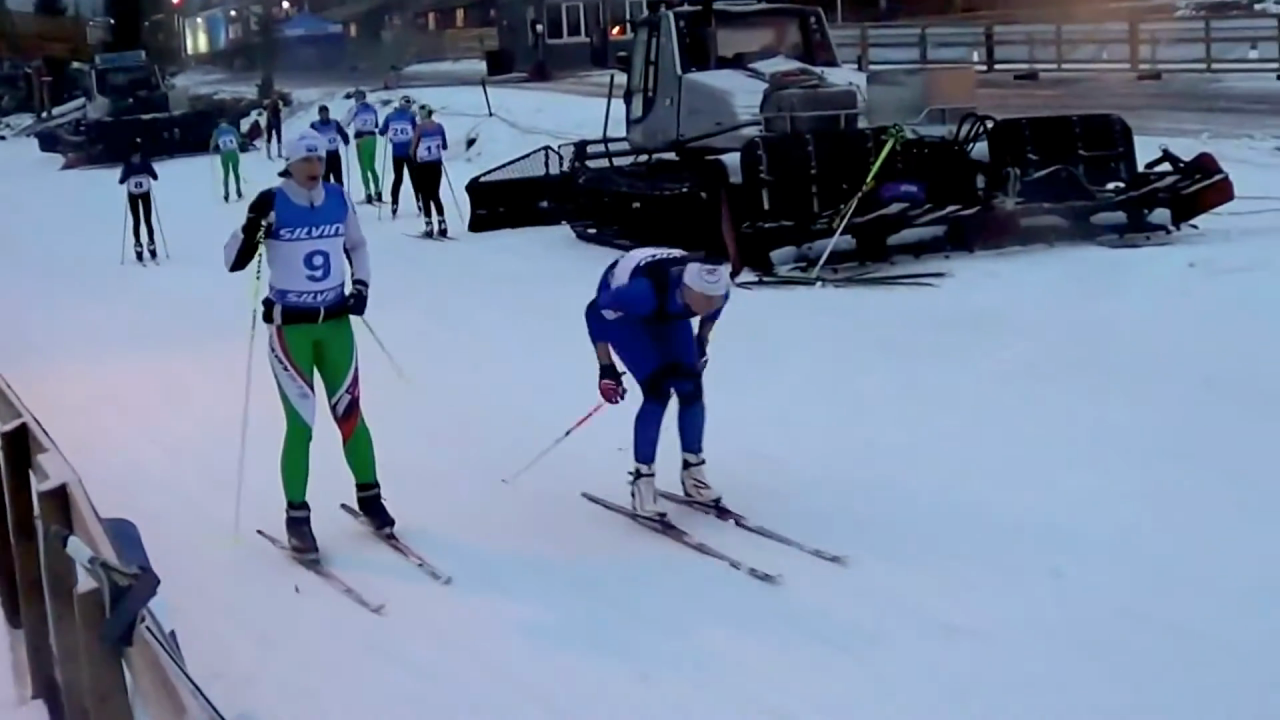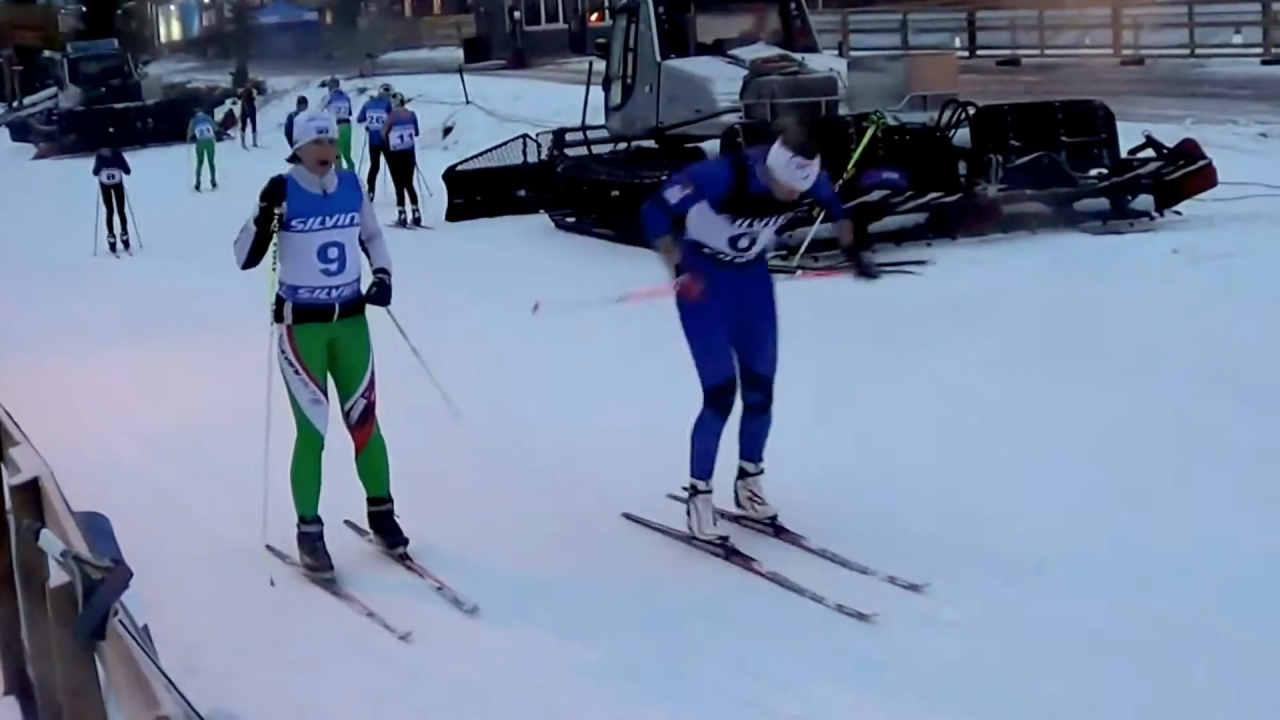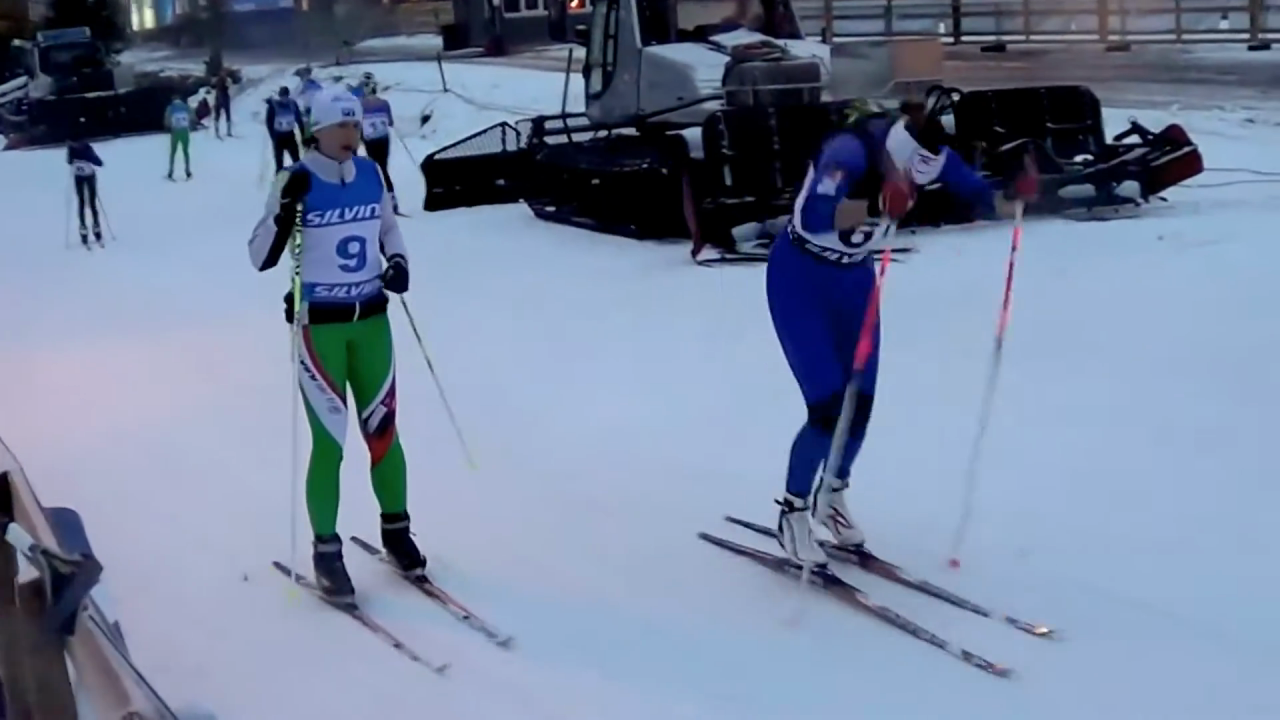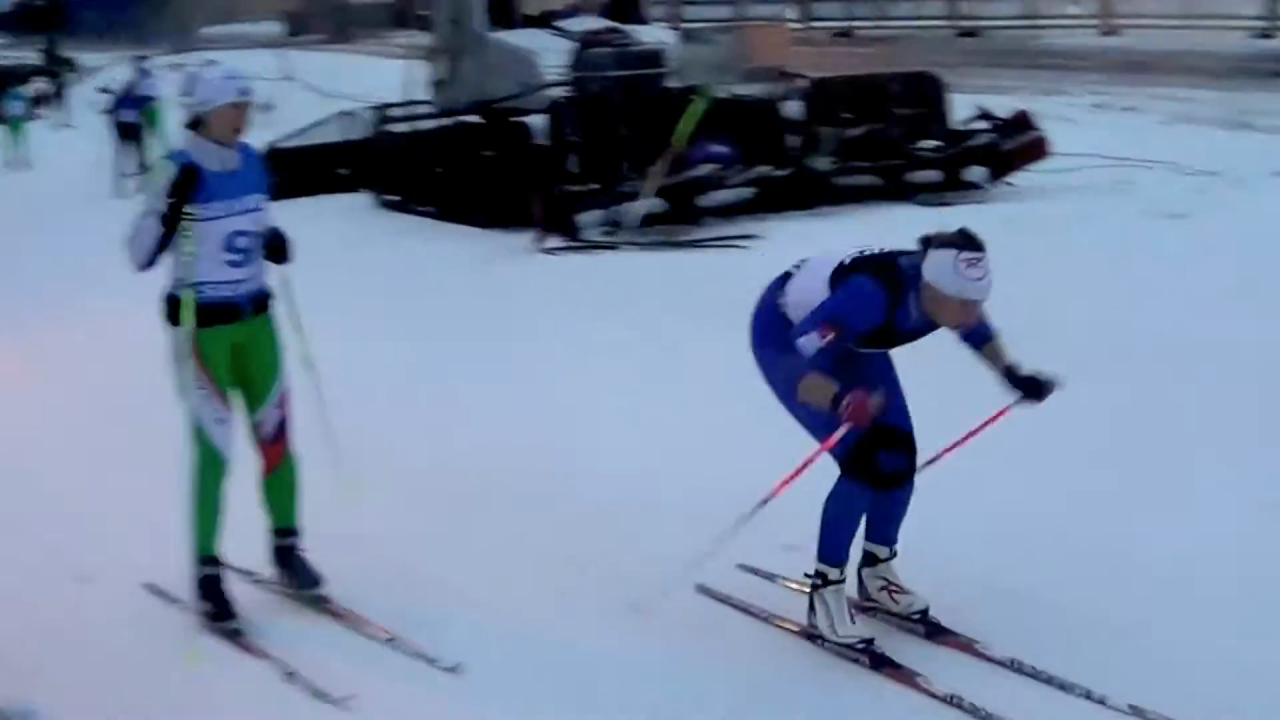
dt=0.2s
person 1, frame 1
left shoulder: (337, 198)
right shoulder: (273, 204)
left elbow: (357, 246)
right elbow: (234, 262)
left wrist: (361, 287)
right wrist: (254, 221)
left hip: (335, 320)
right hip: (289, 325)
left knee: (349, 414)
right knee: (301, 423)
left ankle: (369, 496)
right ankle: (296, 516)
person 1, frame 2
left shoulder: (351, 184)
right shoulder: (284, 192)
left elbow: (373, 237)
right elbow: (245, 258)
left wrist: (382, 277)
right wrist: (266, 212)
left hip: (350, 319)
right hip: (301, 324)
left knee: (363, 421)
right knee: (313, 430)
left ankle: (380, 511)
right ankle: (308, 530)
person 1, frame 3
left shoulder: (369, 173)
right shoulder: (296, 181)
left elbow: (387, 228)
right elbow: (261, 258)
left wrist: (399, 263)
right wrist: (287, 207)
left hip: (370, 318)
right hip: (318, 325)
left knee: (382, 430)
right knee: (331, 440)
left ankle: (396, 530)
right ankle: (325, 549)
person 1, frame 4
left shoulder: (250, 161)
right shoulder: (177, 169)
right elbow: (141, 255)
left wrist: (273, 238)
right wrist: (173, 206)
left hip: (254, 317)
right hip: (201, 325)
left knee: (275, 438)
right knee: (214, 451)
left ankle: (286, 547)
right ankle: (207, 573)
person 2, frame 1
left shoulder: (714, 287)
right shoulder: (647, 292)
right elbow: (596, 312)
left wrist: (702, 342)
right wrist: (607, 370)
left hip: (663, 314)
right hip: (616, 308)
left knee: (691, 386)
right knee: (658, 388)
person 2, frame 2
left shoulder: (807, 173)
right shoulder: (722, 173)
left elbow: (833, 204)
right elbow: (654, 211)
left wrist: (852, 251)
right wrist: (679, 270)
left hip: (751, 273)
right hip: (703, 272)
left knee: (759, 391)
right knee: (720, 393)
left ankle: (749, 480)
right ankle: (698, 497)
person 2, frame 3
left shoulder: (931, 156)
right shoulder: (850, 152)
left elbow: (984, 202)
right elbow: (815, 220)
left wrist: (1015, 193)
right wrist: (876, 205)
left hip: (853, 273)
right hip: (800, 275)
left knee: (859, 402)
right knee: (828, 409)
left ankle: (832, 492)
right ankle: (794, 512)
person 2, frame 4
left shoulder: (954, 271)
right shoulder: (868, 295)
left elbow: (976, 330)
right elbow: (797, 368)
left wrist: (1014, 375)
right wrist: (843, 402)
left hip: (846, 341)
right hip: (781, 338)
left knee: (900, 454)
right knee: (868, 459)
